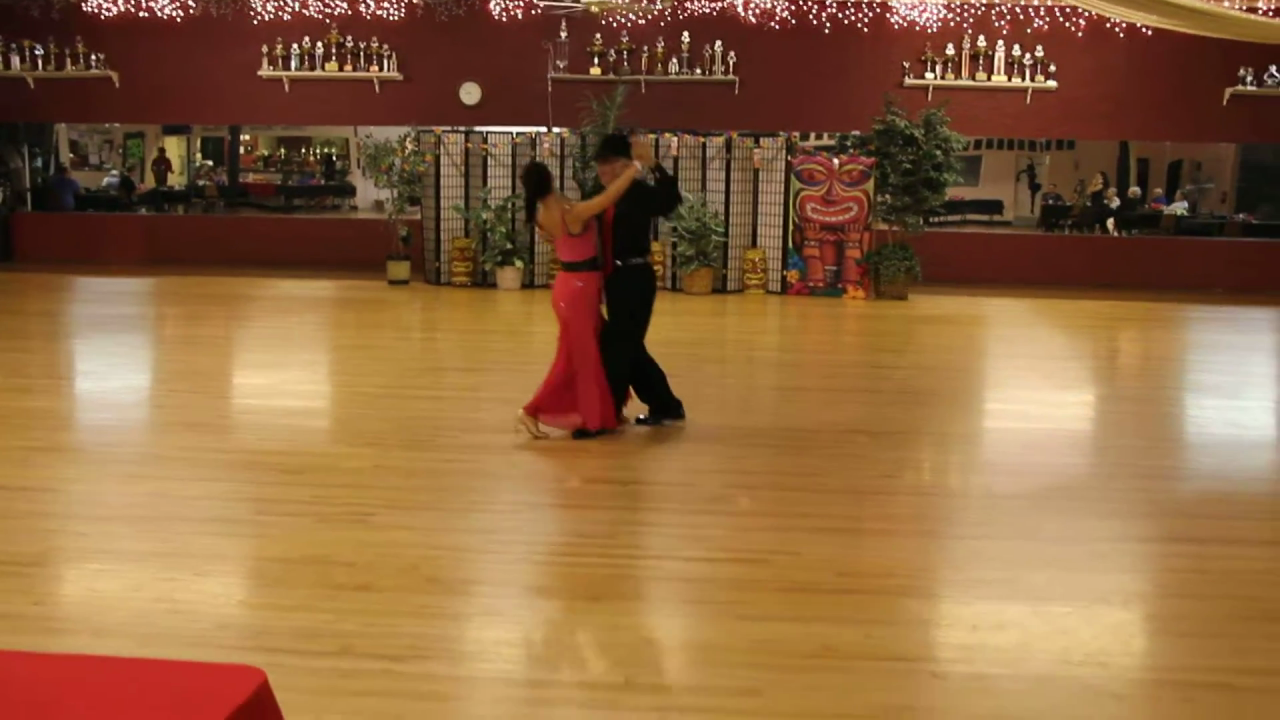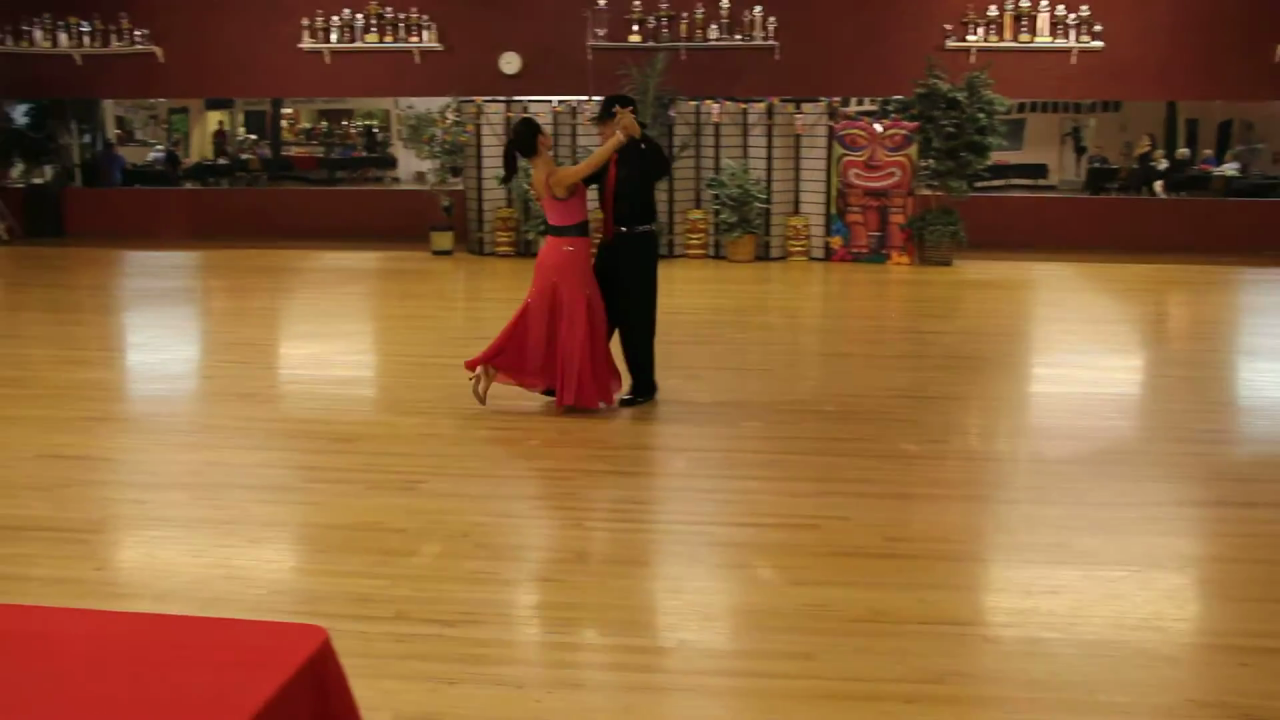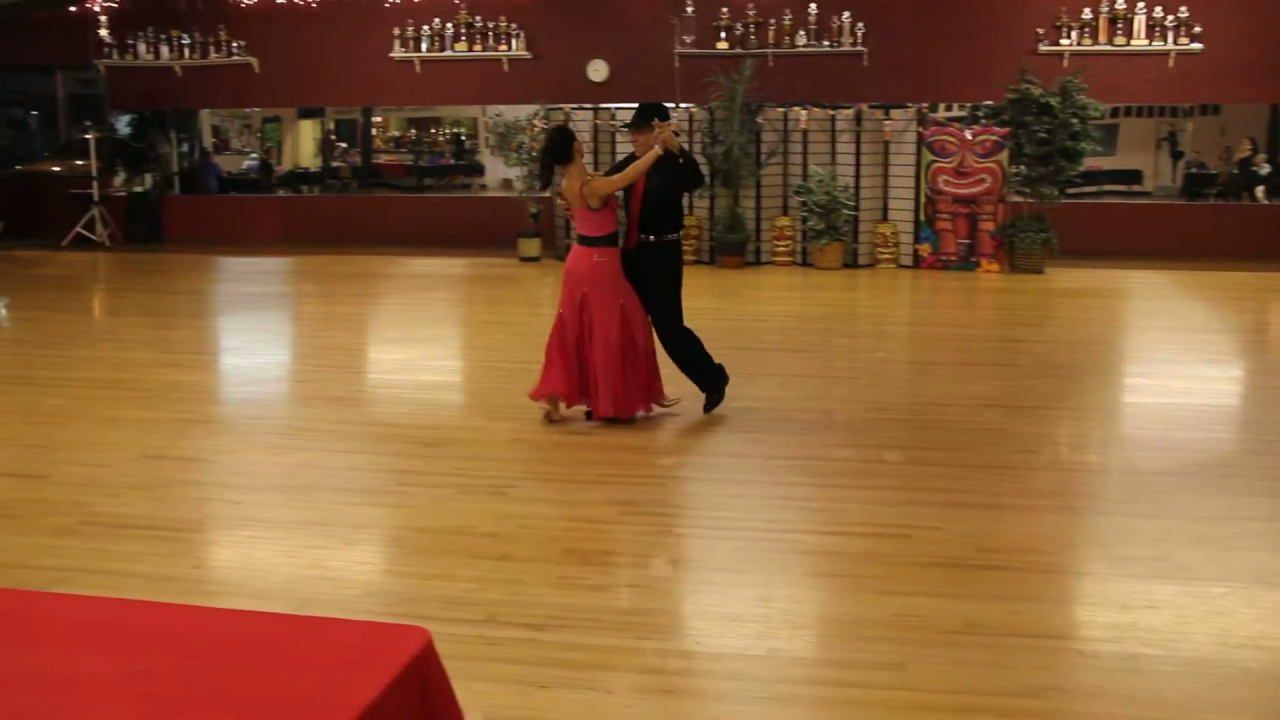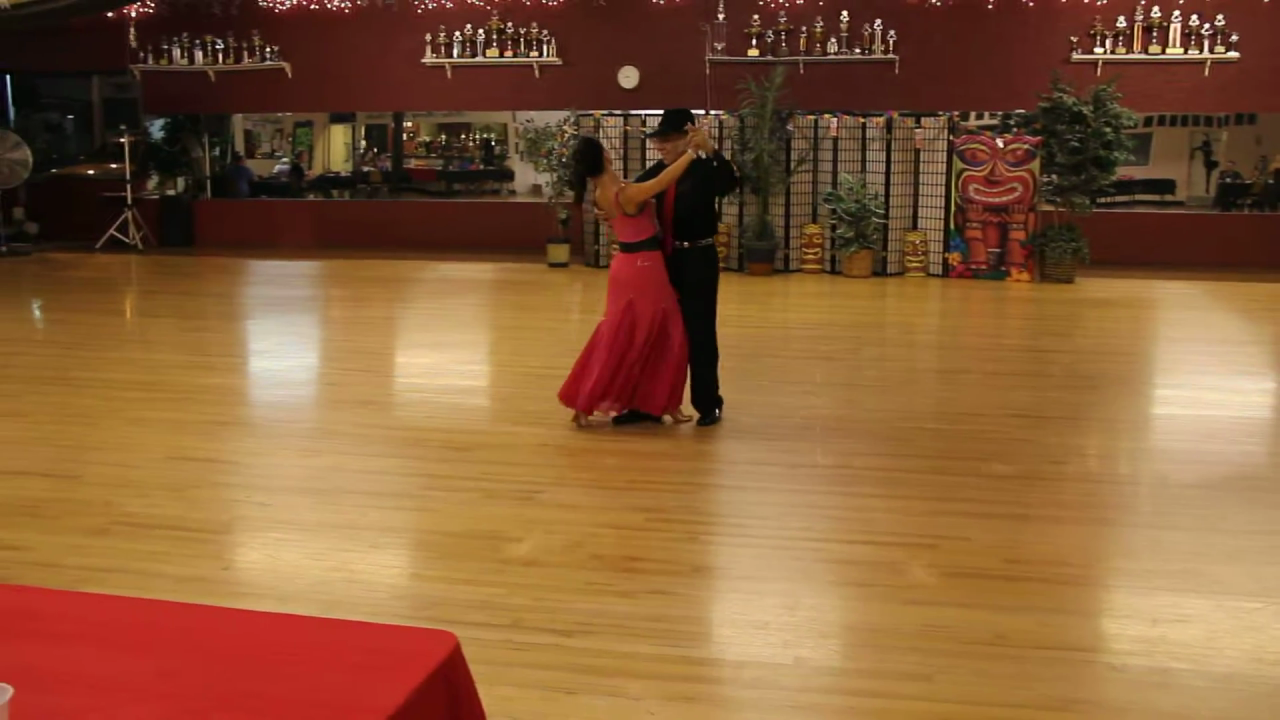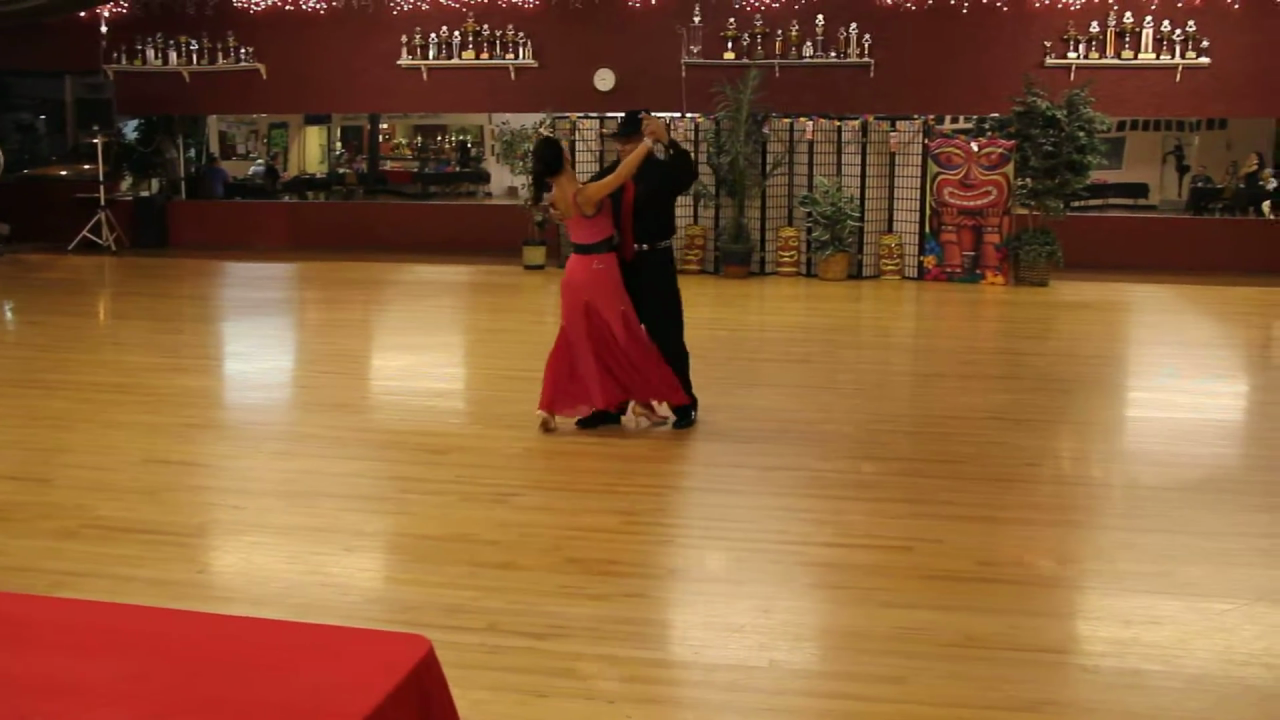
dt=0.5s
person 1, frame 1
left shoulder: (640, 193)
left elbow: (671, 200)
left wrist: (653, 166)
left hip: (635, 277)
right hip: (616, 277)
left knee: (615, 348)
right knee: (628, 347)
right ankle: (665, 405)
person 1, frame 2
left shoulder: (639, 157)
right shoulder: (606, 158)
left elbow: (662, 166)
left wrist: (637, 134)
left hip: (637, 244)
right hip: (611, 243)
left knee: (635, 317)
left ankle: (644, 385)
person 1, frame 3
left shoulder: (674, 164)
right shoulder: (630, 164)
left elbow: (695, 181)
left wrist: (675, 147)
left hip: (663, 252)
right hip: (634, 251)
left knee: (668, 325)
left ankle: (713, 379)
person 1, frame 4
left shoulder: (703, 171)
right shoulder: (658, 171)
left elbow: (729, 184)
left wrist: (710, 151)
left hip: (698, 259)
right hip: (667, 258)
left knee: (698, 332)
left ankle: (709, 403)
person 1, frame 5
left shoulder: (663, 171)
right shoulder: (615, 170)
left elbow: (689, 174)
left wrist: (666, 140)
left hip: (656, 262)
right hip: (624, 261)
left knee: (666, 335)
left ankle: (685, 405)
right ankle: (610, 406)
person 2, frame 1
left shoulder: (542, 216)
right shoulder: (574, 214)
right elbow: (611, 194)
right wrist: (637, 166)
left hip: (567, 284)
right hip: (580, 288)
left knee: (583, 352)
right knee: (581, 354)
left ankle: (589, 415)
person 2, frame 2
left shoulder: (540, 174)
right shoulder: (558, 177)
left elbow: (581, 176)
right elbow: (594, 162)
right wrist: (622, 134)
left hip: (554, 251)
right hip: (571, 254)
left knee: (539, 318)
right knee: (579, 322)
left ankle: (490, 367)
right ankle: (576, 393)
person 2, frame 3
left shoulder: (566, 185)
right shoulder: (592, 187)
right elbow: (628, 176)
right wrist: (659, 148)
left hip: (579, 261)
right hip: (602, 265)
left knee: (573, 331)
right knee: (622, 329)
left ankle: (554, 400)
right ankle: (629, 399)
person 2, frame 4
left shoulder: (601, 195)
right shoulder: (628, 194)
right elbow: (664, 179)
right wrist: (692, 151)
left hip: (624, 268)
right hip: (646, 269)
left knee: (613, 338)
right knee: (665, 337)
left ankle: (584, 404)
right ankle: (664, 403)
person 2, frame 5
left shoulder: (556, 195)
right shoulder: (586, 194)
right elbow: (621, 174)
right wrist: (647, 143)
left hip: (576, 270)
right hip: (599, 271)
left knee: (573, 340)
right knee: (622, 337)
left ankle: (550, 410)
right ankle: (642, 402)
